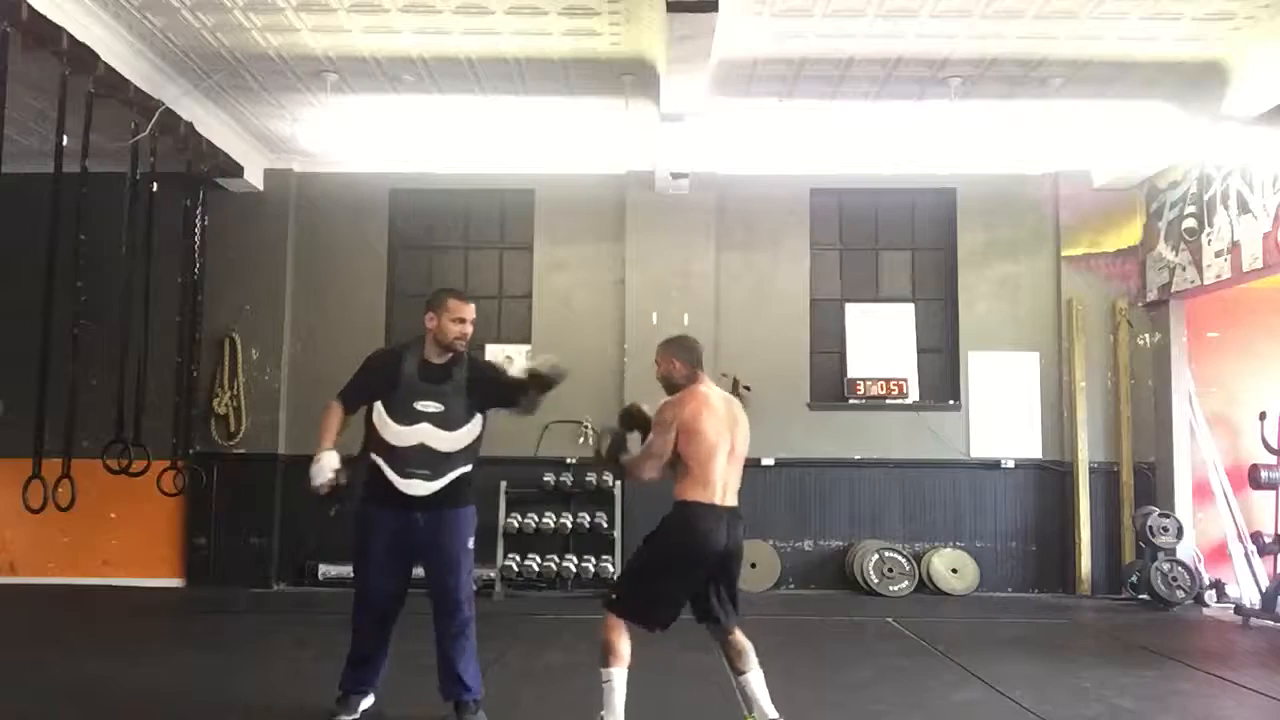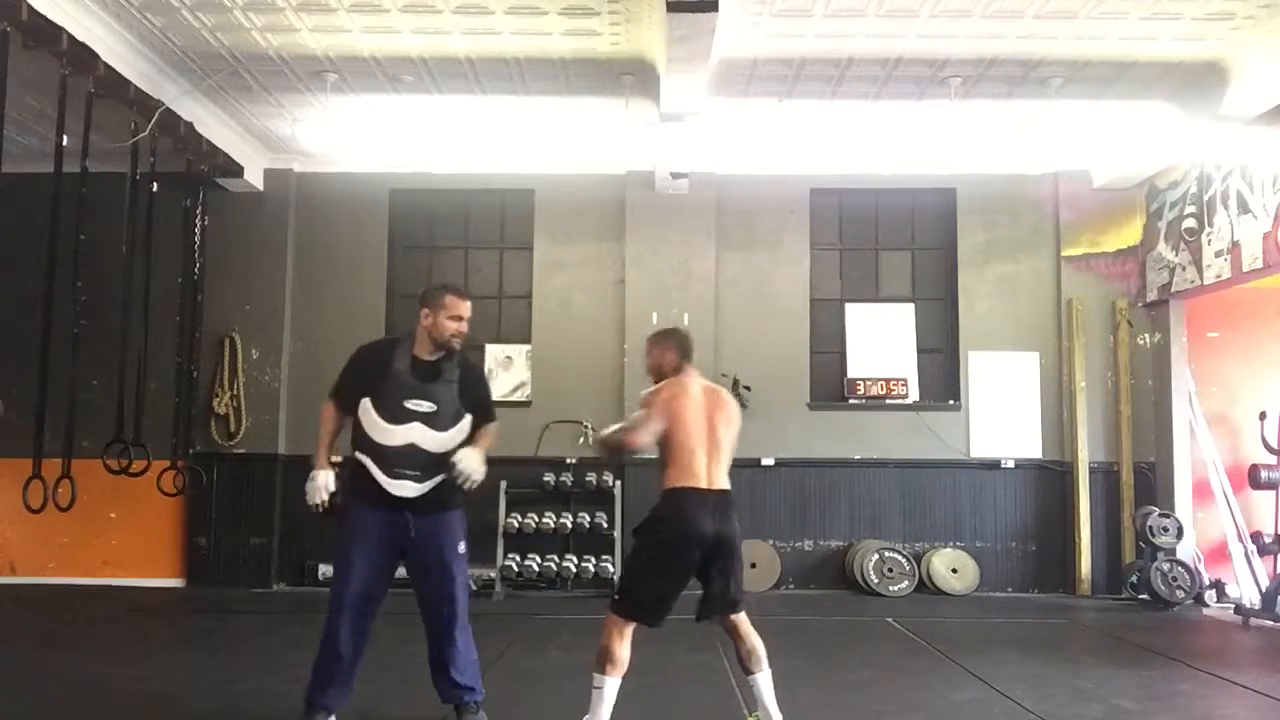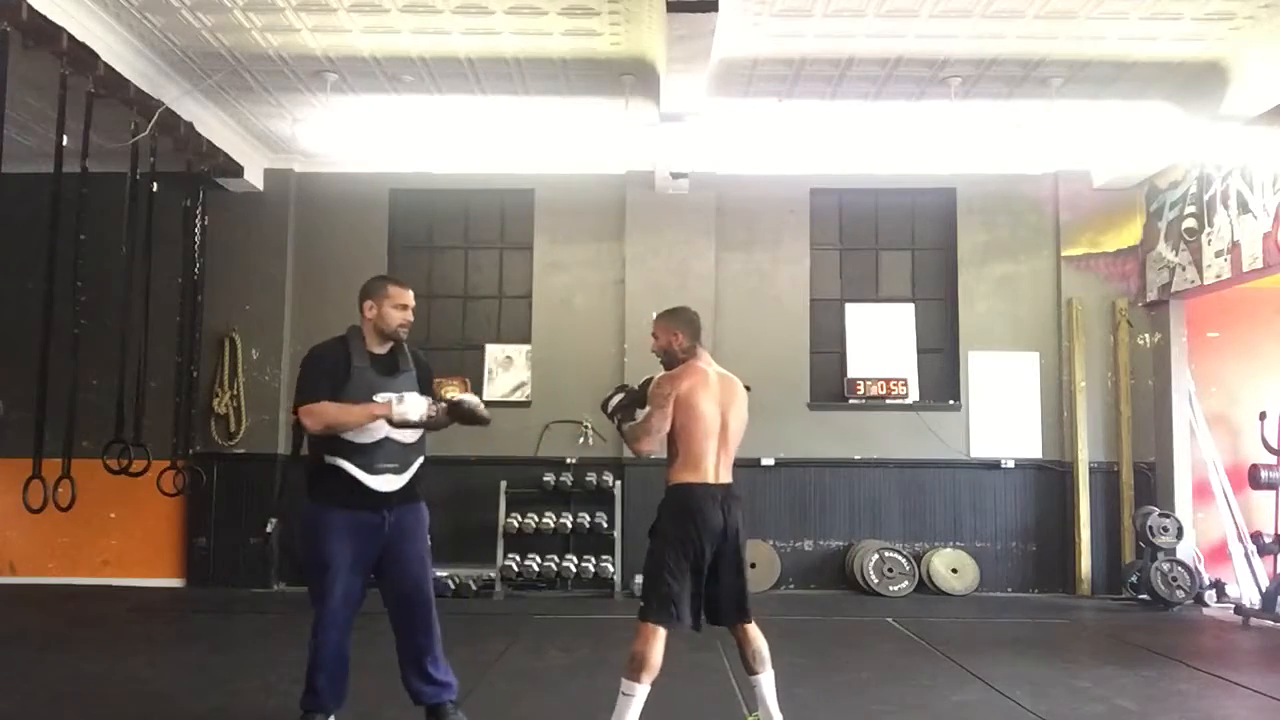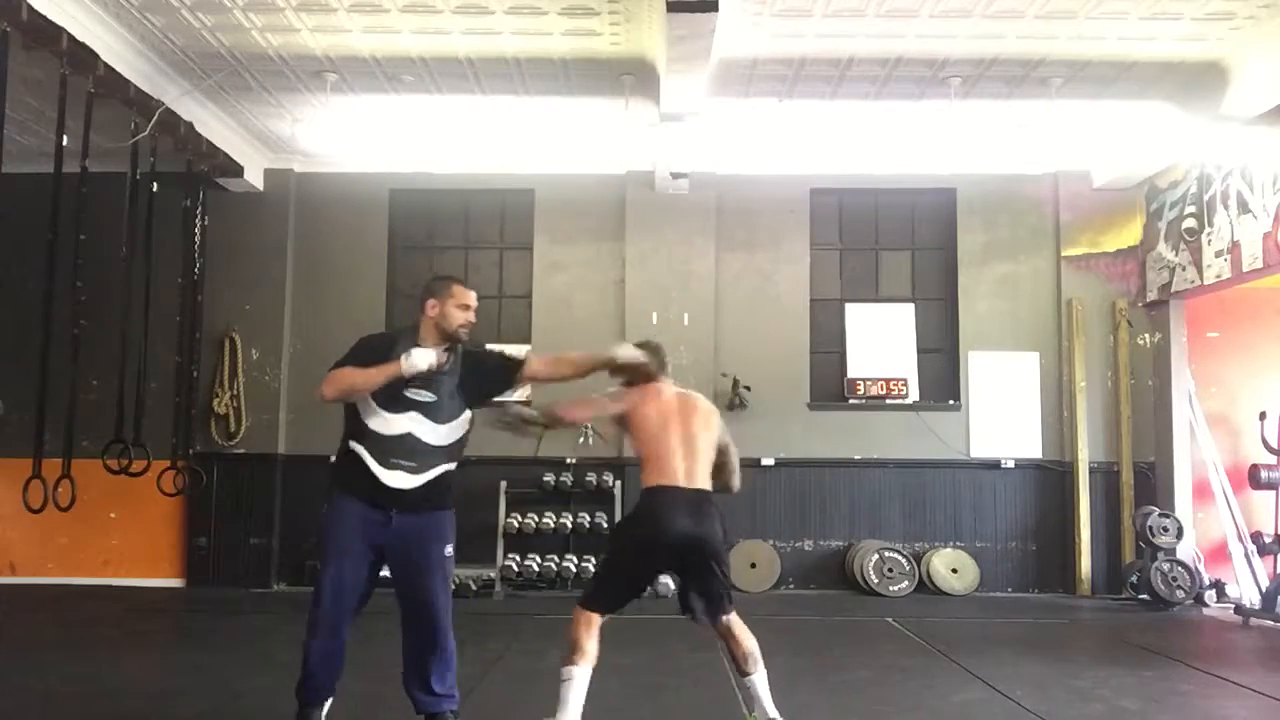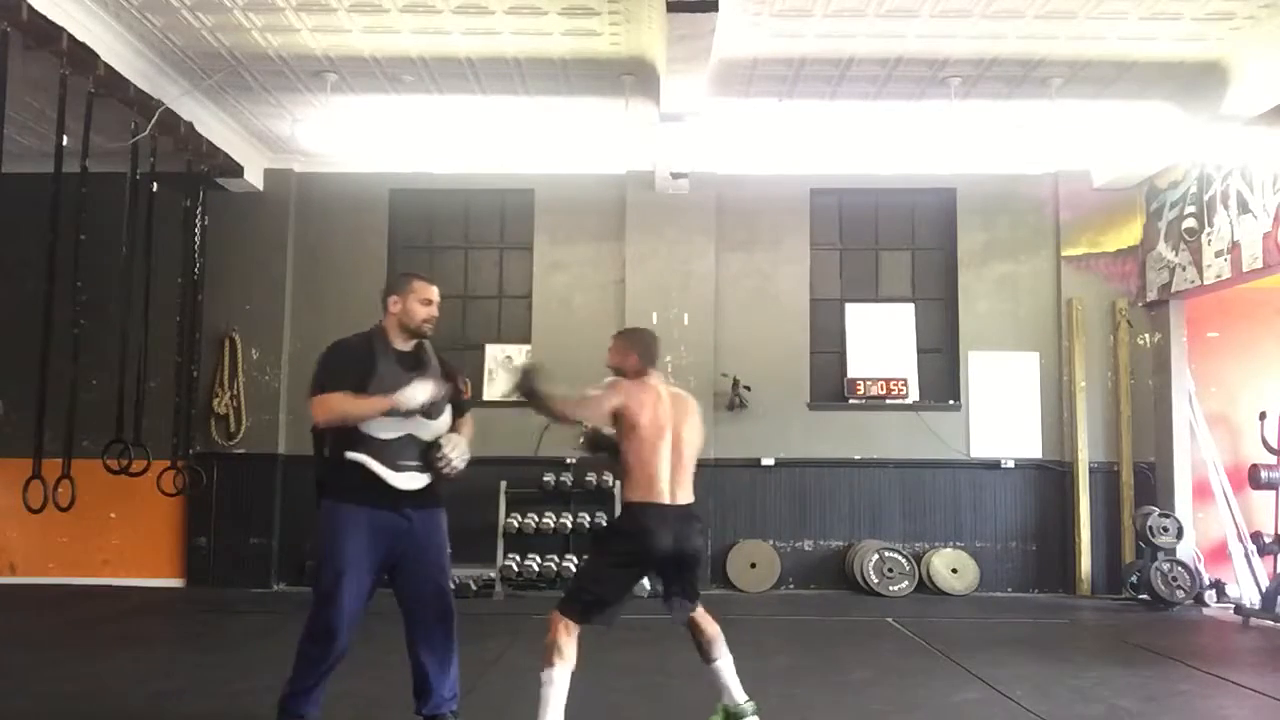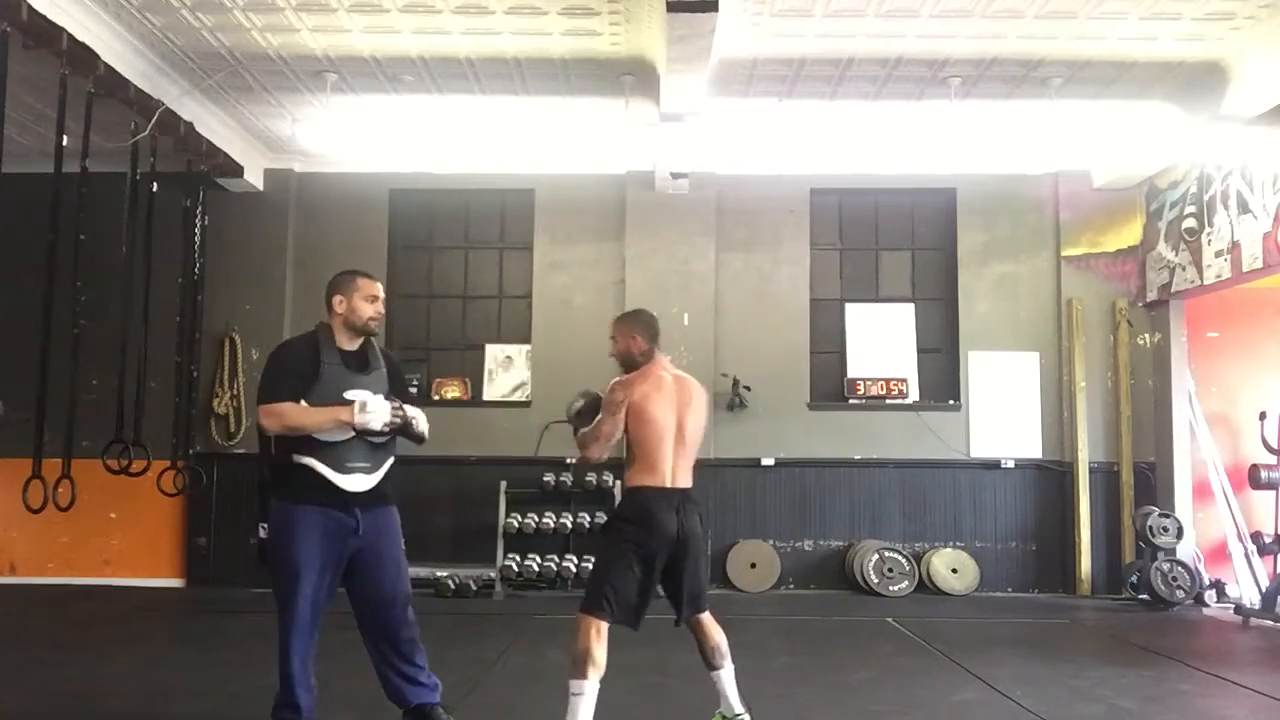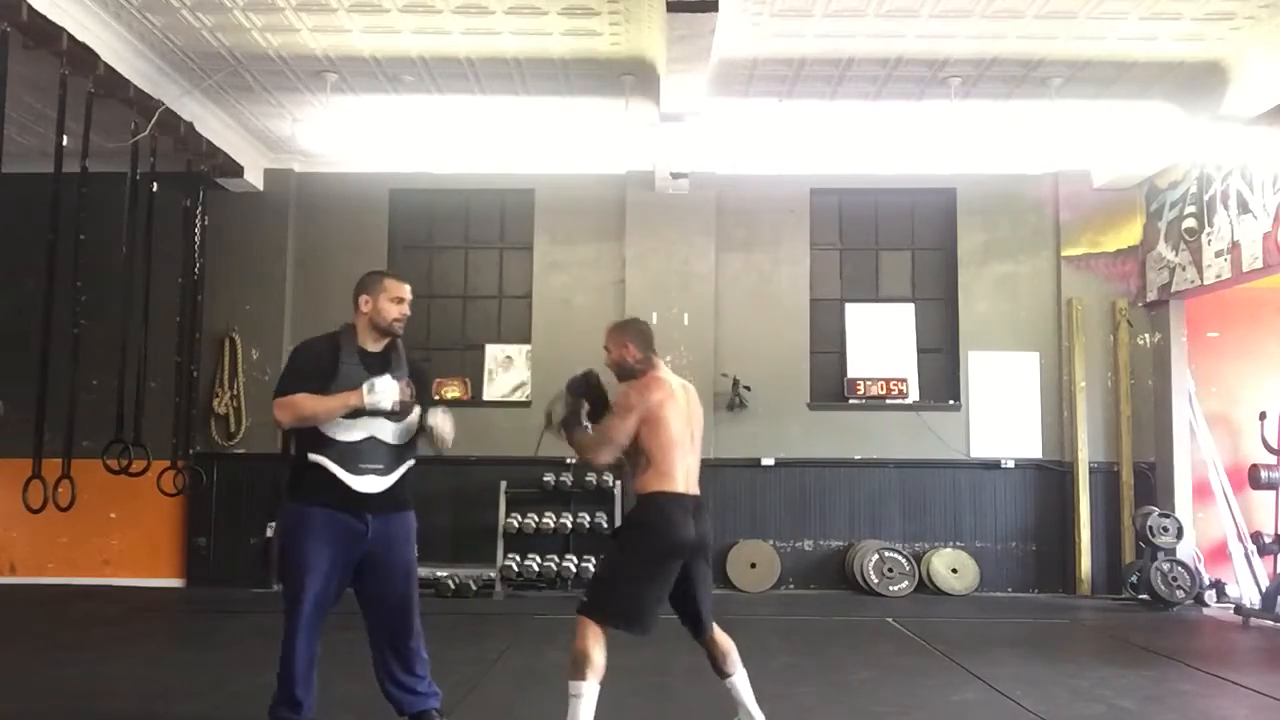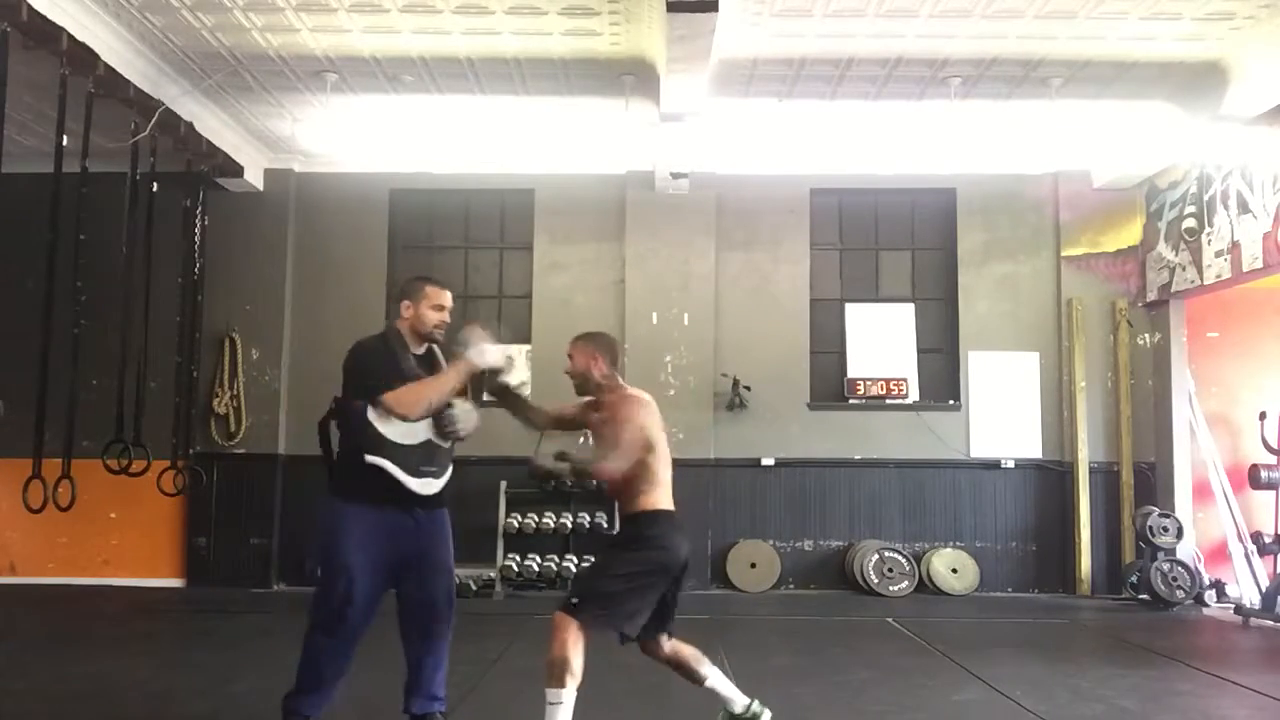
dt=0.5s
person 1, frame 1
left shoulder: (477, 373)
right shoulder: (384, 363)
left elbow: (523, 397)
right elbow: (342, 405)
left wrist: (540, 383)
right wrist: (326, 451)
left hip: (449, 510)
right hip: (382, 506)
left knee: (455, 603)
right knee: (376, 602)
person 1, frame 2
left shoulder: (468, 375)
right shoulder: (375, 358)
left elbow: (486, 425)
right elbow: (335, 407)
left wrist: (476, 453)
right wrist: (321, 466)
left hip: (437, 513)
right hip: (371, 508)
left knee: (450, 608)
right knee: (350, 605)
person 1, frame 3
left shoulder: (413, 363)
right shoulder: (328, 357)
right elbow: (313, 417)
left wrist: (453, 411)
right wrist: (388, 409)
left hip: (404, 508)
right hip: (338, 510)
left knee: (417, 606)
right knee: (332, 613)
person 1, frame 4
left shoulder: (474, 364)
right shoulder: (379, 348)
left elbow: (542, 367)
right elbow: (332, 388)
left wrist: (609, 358)
right wrist: (403, 367)
left hip: (425, 513)
right hip: (358, 505)
left knee: (430, 612)
right knee: (333, 606)
person 1, frame 5
left shoulder: (439, 365)
right shoulder: (350, 353)
left elbow: (462, 420)
right elbow: (322, 411)
left wrist: (458, 445)
right wrist: (400, 400)
left hip: (423, 510)
right hip: (356, 507)
left knee: (434, 613)
right knee: (335, 614)
person 1, frame 6
left shoulder: (384, 362)
right shoulder: (297, 354)
left elbow: (402, 419)
right elbow: (271, 416)
left wrist: (412, 422)
right wrist: (351, 414)
left hip: (373, 509)
right hip: (307, 509)
left knee: (392, 611)
right knee: (300, 617)
person 1, frame 7
left shoulder: (404, 364)
right shoulder: (318, 353)
left elbow: (412, 418)
right elbow: (286, 412)
left wrist: (433, 421)
right wrist: (361, 397)
left hip: (389, 513)
right hip: (319, 511)
left knee: (399, 615)
right knee: (303, 616)
person 1, frame 8
left shoulder: (442, 363)
right shoulder: (371, 354)
left elbow: (450, 423)
right elbow: (404, 406)
left wrist: (461, 419)
right wrist: (469, 364)
left hip: (426, 511)
right hip: (364, 510)
left knee: (434, 613)
right knee: (341, 614)
person 2, frame 1
left shoulder: (676, 406)
right shoulder: (734, 407)
left elbow: (646, 471)
left wrist: (618, 455)
right wrist: (651, 427)
left hip: (689, 523)
right hip: (729, 525)
left knee: (617, 616)
right knee: (726, 626)
person 2, frame 2
left shoulder: (662, 394)
right shoulder: (727, 400)
left elbow: (635, 439)
left wrist: (610, 438)
left hip: (681, 512)
right hip: (722, 511)
left knee: (621, 618)
right knee: (734, 616)
person 2, frame 3
left shoulder: (671, 381)
right shoulder: (736, 387)
left elbow: (644, 444)
left wrist: (623, 413)
left hip: (688, 505)
right hip: (727, 505)
left knee: (653, 622)
right knee: (739, 618)
person 2, frame 4
left shoulder: (632, 397)
right shoulder: (706, 409)
left elbow: (571, 413)
right elbow: (731, 481)
left wrist: (524, 414)
left hip: (658, 515)
right hip: (703, 517)
left knee: (587, 615)
right knee: (725, 618)
person 2, frame 5
left shoulder: (620, 393)
right shoulder: (688, 404)
left elbow: (570, 411)
left wrist: (533, 389)
left hip: (639, 526)
right hip: (685, 526)
left knee: (564, 621)
right knee: (690, 610)
person 2, frame 6
left shoulder: (626, 388)
right shoulder: (695, 389)
left elbow: (593, 452)
left wrist: (581, 424)
left hip: (642, 512)
right hip: (686, 511)
left knee: (593, 620)
right knee: (699, 614)
person 2, frame 7
left shoulder: (639, 390)
right shoulder: (687, 392)
left elbow: (599, 455)
left wrist: (572, 422)
right wrist: (602, 408)
left hip: (658, 518)
right hip: (695, 519)
left knee: (589, 624)
right knee: (704, 626)
person 2, frame 8
left shoulder: (630, 406)
right shoulder: (601, 407)
left elbow: (609, 468)
right elbow: (547, 420)
left wrist: (565, 463)
right wrist: (503, 391)
left hip: (650, 539)
right hip: (666, 538)
left knee: (567, 625)
right knee: (656, 643)
